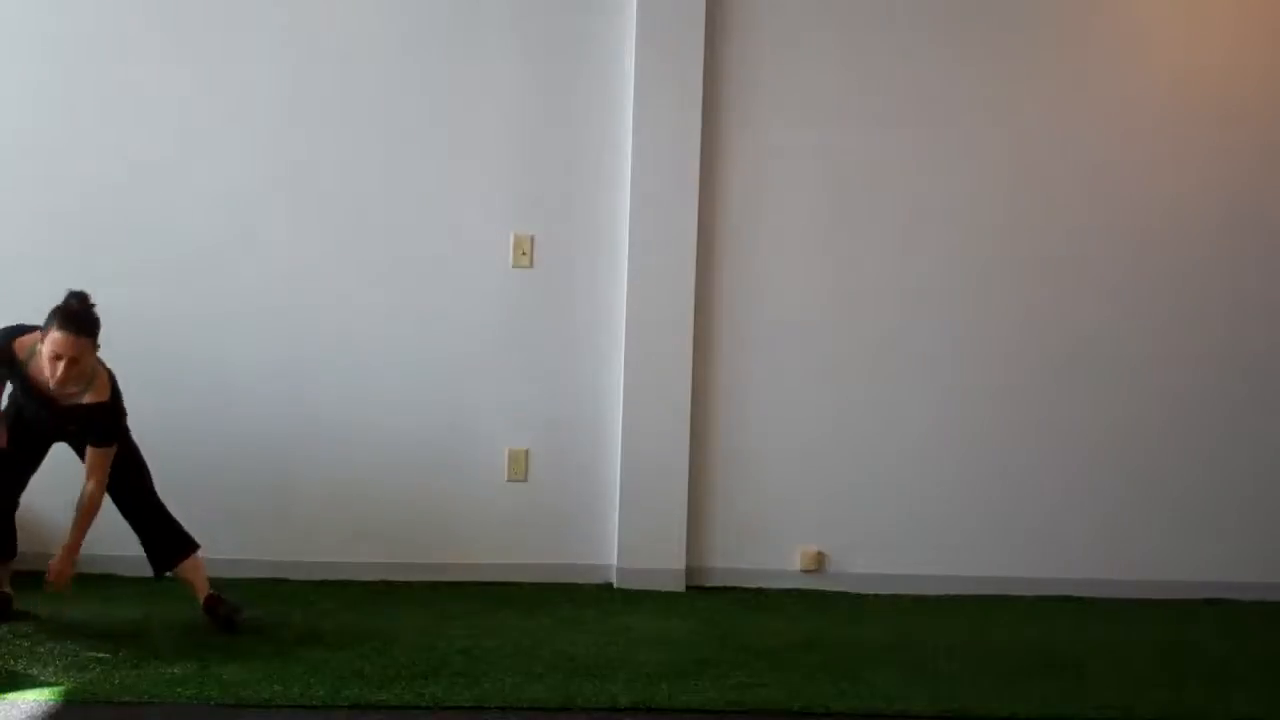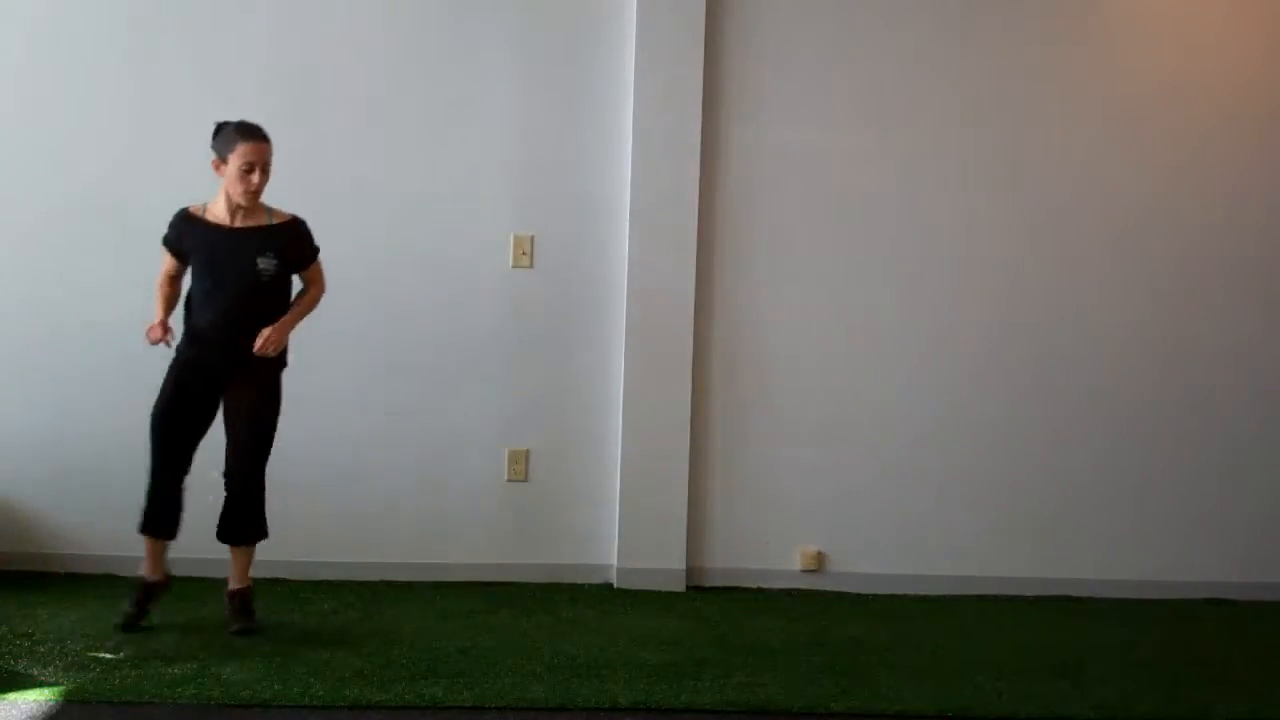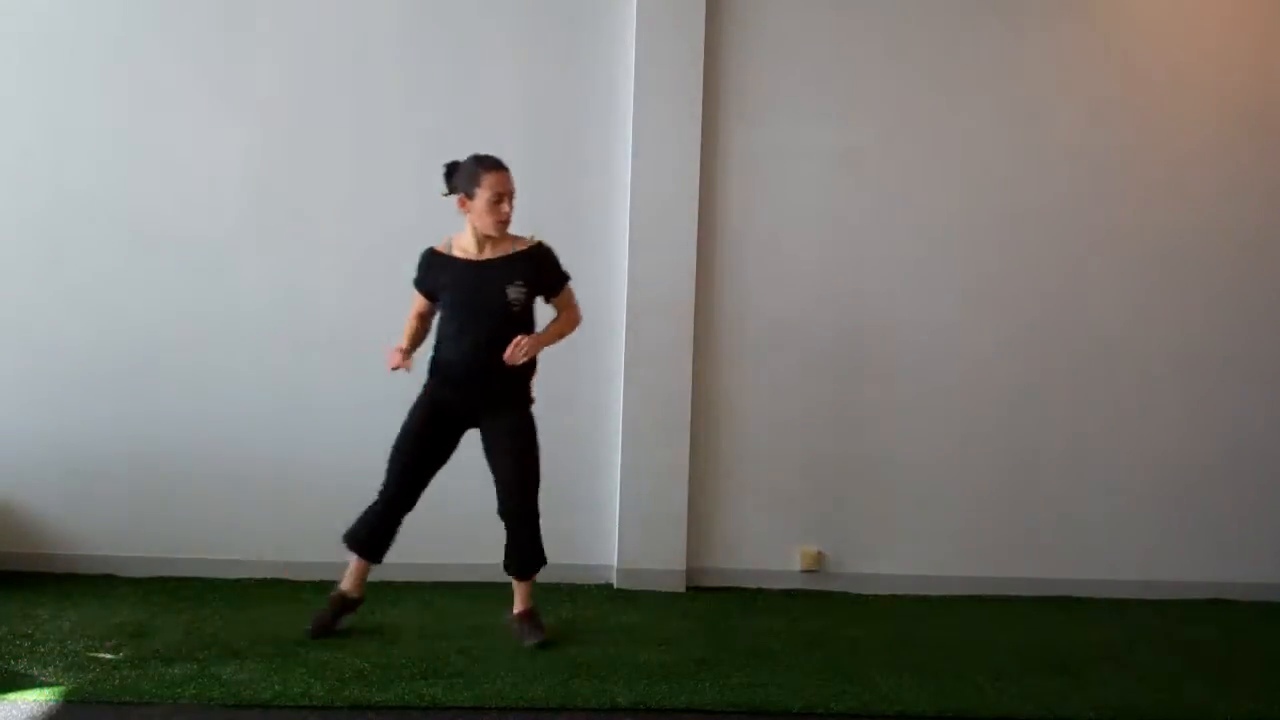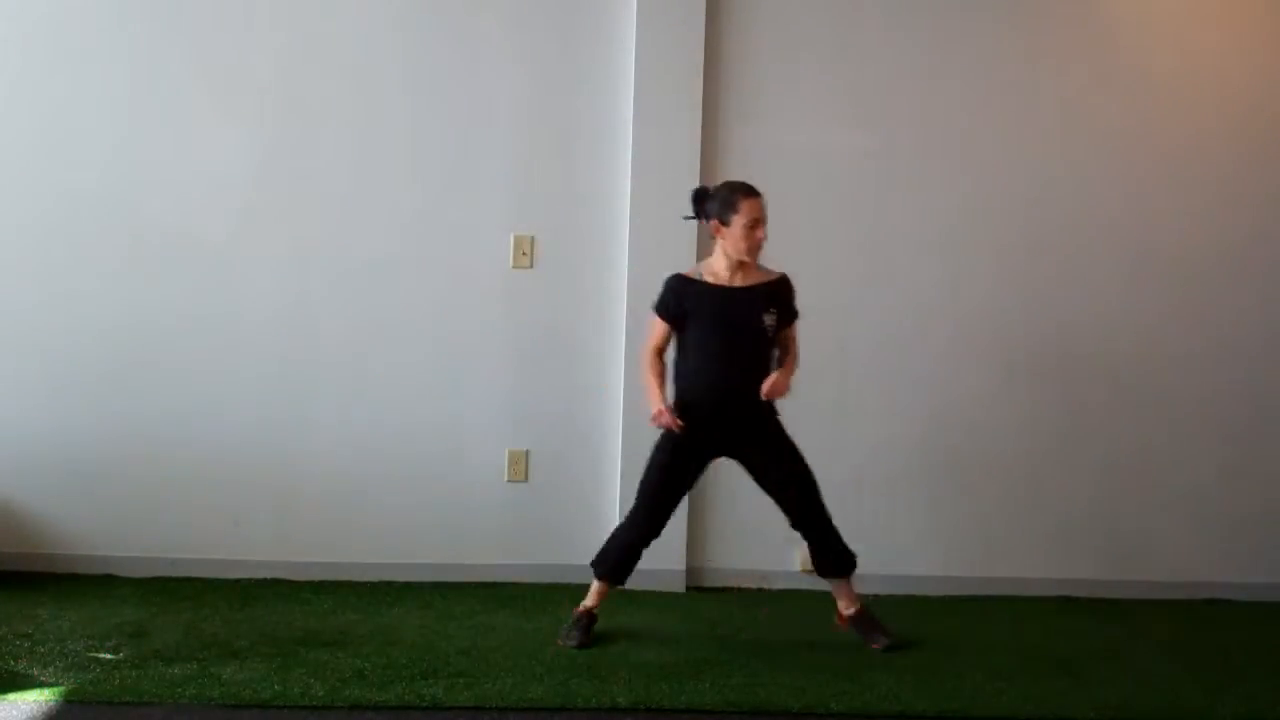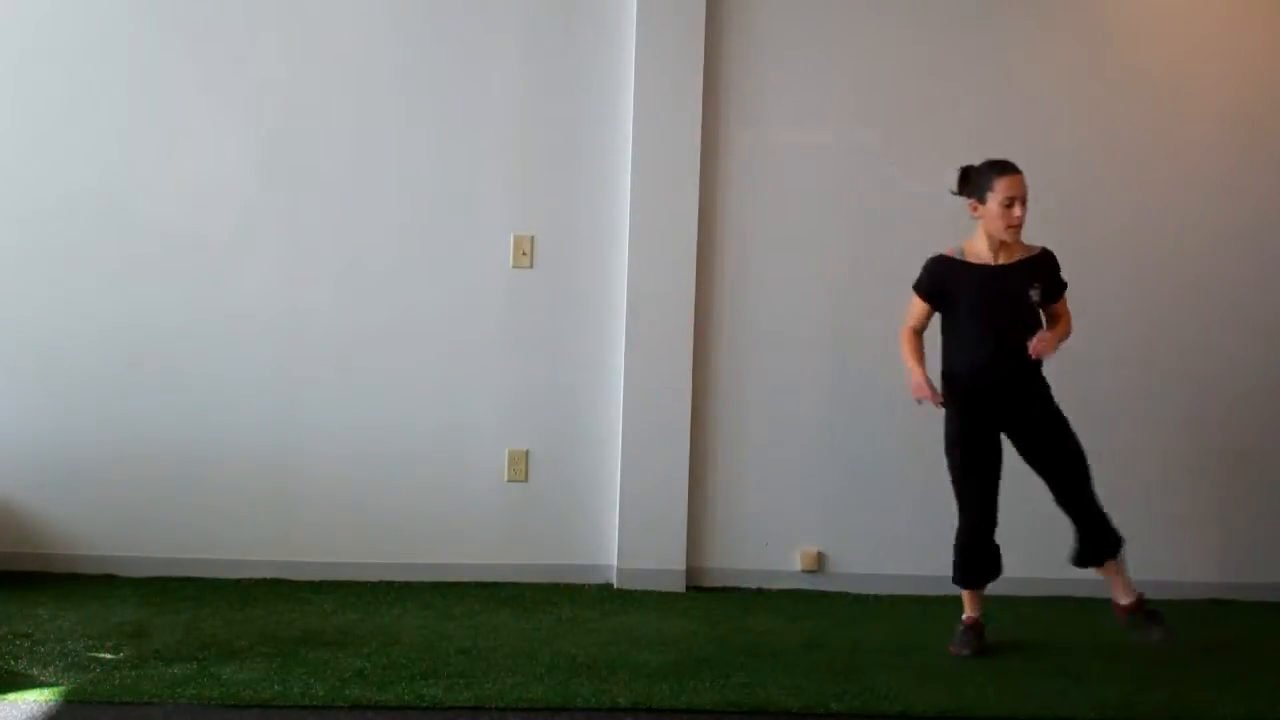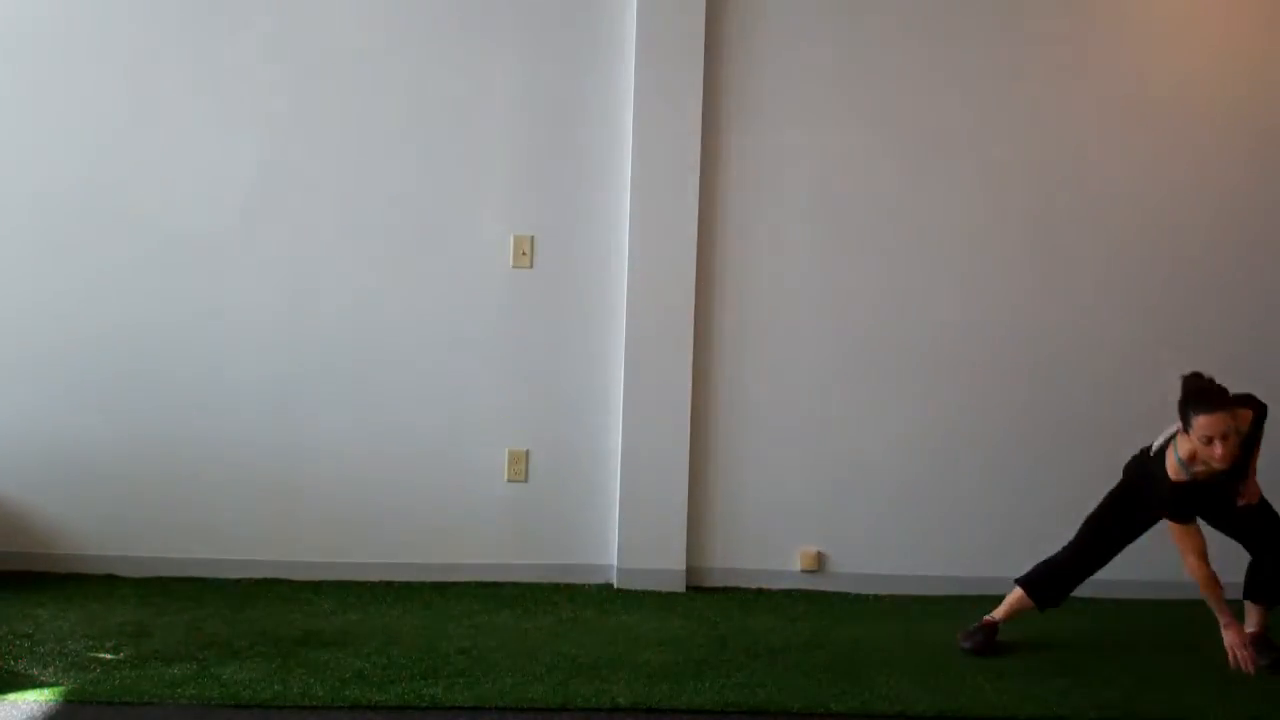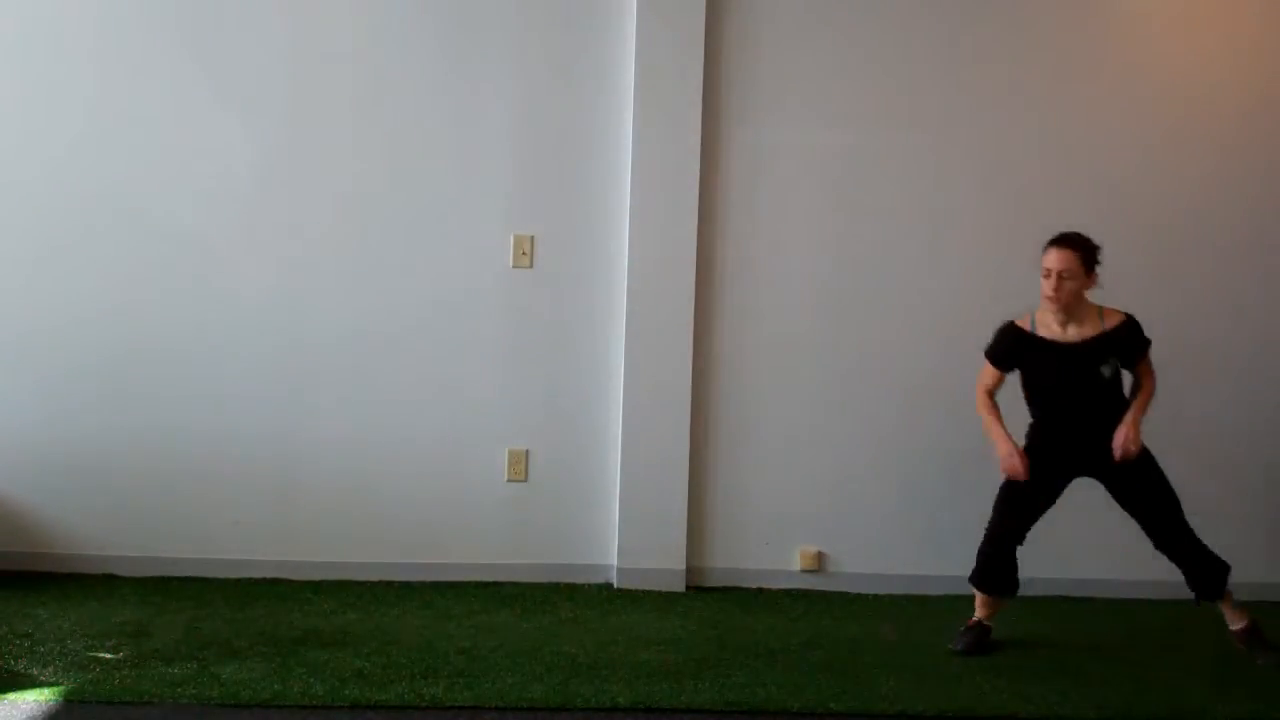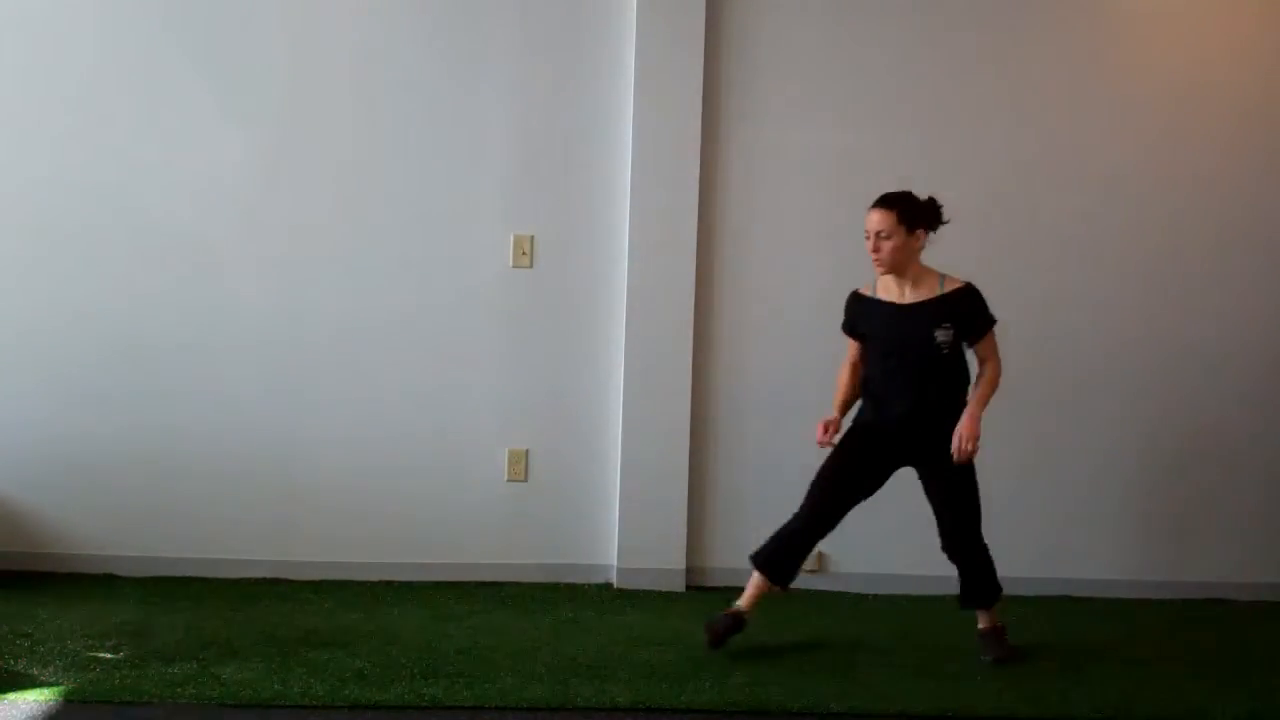
dt=0.5s
person 1, frame 1
left shoulder: (100, 398)
left elbow: (95, 481)
left wrist: (70, 552)
left hip: (91, 425)
right hip: (28, 420)
left knee: (143, 506)
left ankle: (208, 597)
person 1, frame 2
left shoulder: (287, 232)
right shoulder: (188, 224)
left elbow: (314, 286)
right elbow: (171, 276)
left wrist: (283, 326)
right wrist: (161, 317)
left hip: (255, 369)
right hip: (195, 361)
left knee: (244, 475)
right knee: (165, 467)
left ankle: (239, 588)
right ankle: (152, 577)
person 1, frame 3
left shoulder: (532, 257)
right shoulder: (438, 261)
left elbow: (570, 313)
right elbow: (421, 314)
left wrist: (538, 340)
right wrist: (405, 347)
left hip: (506, 399)
right hip: (445, 392)
left knee: (518, 504)
right knee: (397, 492)
left ankle: (523, 608)
right ankle: (348, 592)
person 1, frame 4
left shoulder: (775, 286)
right shoulder: (684, 288)
left elbow: (787, 347)
right elbow: (653, 350)
left wrist: (783, 374)
right wrist: (656, 398)
left hip: (755, 422)
right hip: (695, 426)
left knee: (810, 511)
right knee: (646, 516)
left ankle: (851, 611)
right ankle: (590, 608)
person 1, frame 5
left shoulder: (1039, 262)
right shoulder: (945, 269)
left elbow: (1061, 318)
right elbow: (910, 331)
left wrist: (1053, 337)
right wrist: (917, 374)
left hip: (1029, 396)
right hip: (969, 404)
left knee: (1078, 497)
right knee: (976, 513)
left ankle: (1126, 600)
right ankle: (970, 617)
person 1, frame 6
left shoulder: (1250, 417)
right shoulder: (1174, 475)
right elbow: (1195, 560)
left wrist: (1249, 475)
right wrist: (1227, 623)
right hip: (1147, 490)
left knee: (1267, 541)
right knee: (1082, 555)
left ankle: (1255, 632)
right ankle: (992, 622)
person 1, frame 7
left shoulder: (1120, 327)
right shoulder: (1019, 334)
left elbow: (1145, 377)
right elbow: (984, 392)
left wrist: (1132, 421)
right wrist: (1002, 442)
left hip: (1114, 445)
right hip: (1053, 447)
left knee: (1172, 533)
right knee: (1004, 527)
left ankle: (1239, 625)
right ankle: (980, 622)
person 1, frame 8
left shoulder: (959, 298)
right shoulder: (865, 300)
left elbow: (991, 363)
left wrist: (972, 415)
right wrist: (837, 413)
left hip: (940, 437)
right hip: (876, 427)
left knee: (962, 537)
right knee: (814, 516)
left ankle: (988, 624)
right ankle: (740, 610)
